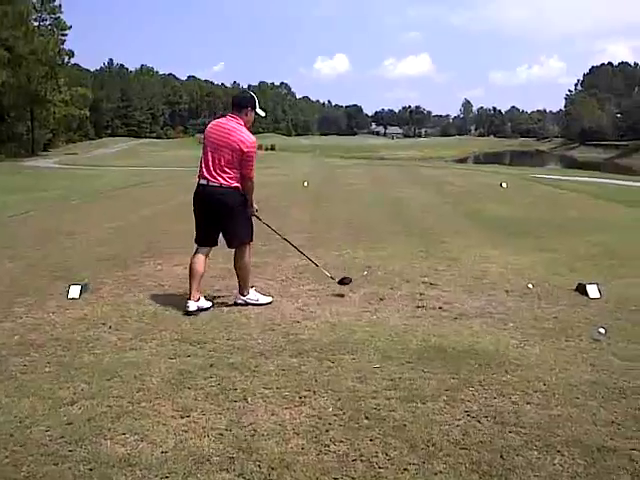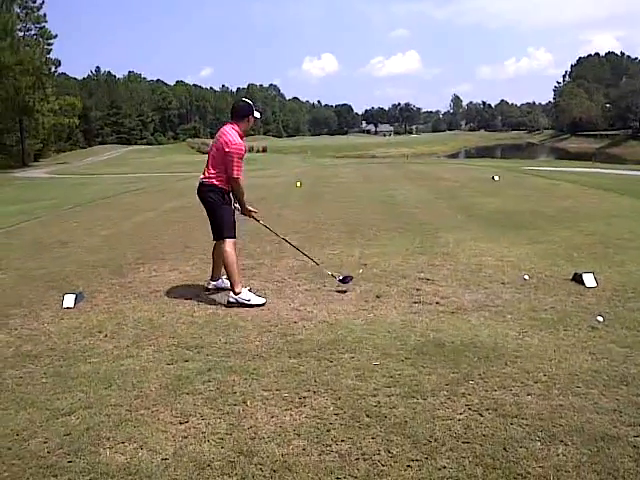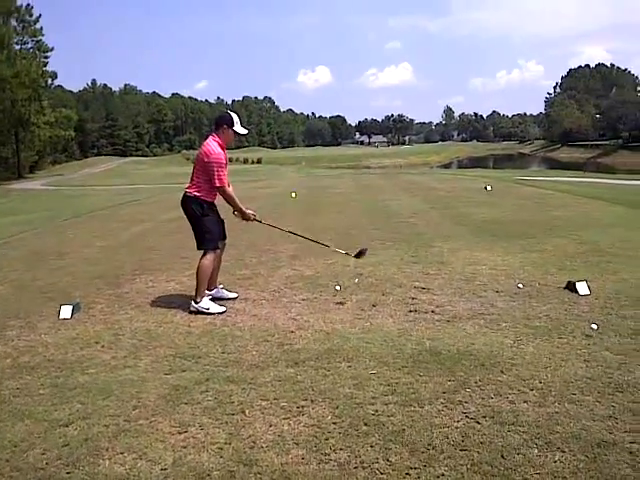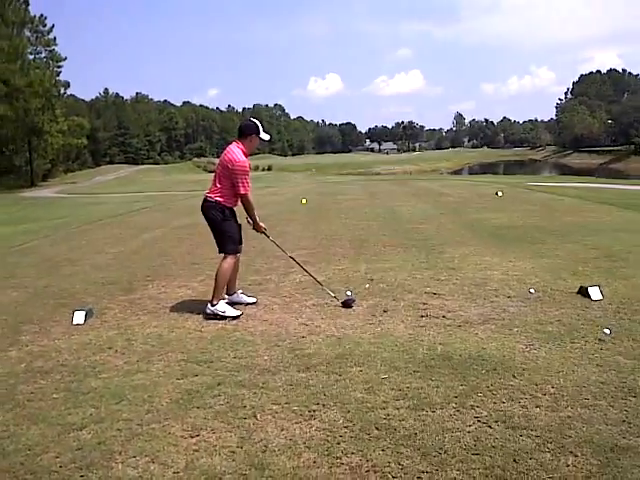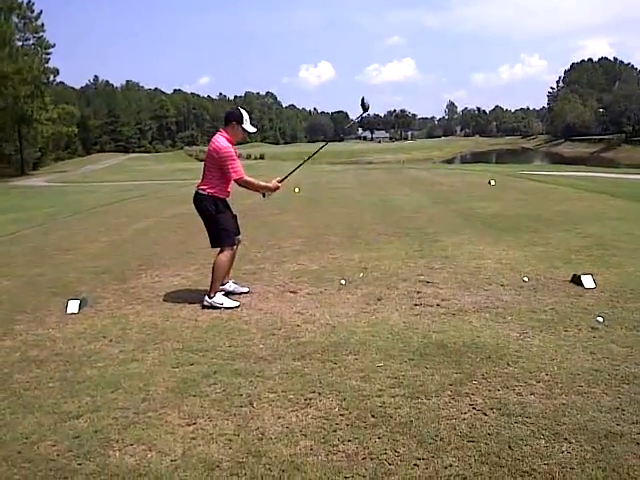
dt=1s
person 1, frame 1
left shoulder: (212, 127)
right shoulder: (247, 139)
right elbow: (247, 178)
right wrist: (250, 204)
left hip: (203, 190)
right hip: (228, 195)
left knee: (203, 247)
right knee: (243, 245)
left ankle: (194, 298)
right ankle: (245, 293)
person 1, frame 2
left shoulder: (225, 131)
right shoulder: (236, 143)
right elbow: (235, 179)
left wrist: (237, 201)
right wrist: (243, 205)
left hip: (210, 188)
right hip: (215, 191)
left knee: (221, 237)
right knee: (228, 240)
left ankle: (215, 280)
right ankle: (237, 291)
person 1, frame 3
left shoulder: (215, 146)
right shoulder: (215, 152)
left elbow: (224, 184)
right elbow: (223, 189)
left wrist: (237, 207)
right wrist: (242, 210)
left hip: (204, 202)
right hip: (197, 203)
left knee: (219, 244)
right knee: (211, 250)
left ankle: (212, 289)
right ankle: (199, 300)
person 1, frame 4
left shoulder: (234, 150)
right shoulder: (240, 160)
right elbow: (244, 196)
left wrist: (252, 215)
right wrist: (255, 221)
left hip: (221, 206)
right hip: (217, 208)
left knee: (236, 249)
right knee: (231, 253)
left ankle: (232, 293)
right ankle: (215, 303)
person 1, frame 5
left shoulder: (223, 142)
right shoulder: (224, 146)
left elbow: (238, 176)
right elbow: (241, 180)
left wrist: (262, 186)
right wrist: (268, 187)
left hip: (215, 199)
right hip: (210, 200)
left knee: (234, 241)
right knee: (227, 246)
left ankle: (224, 283)
right ankle: (213, 296)
